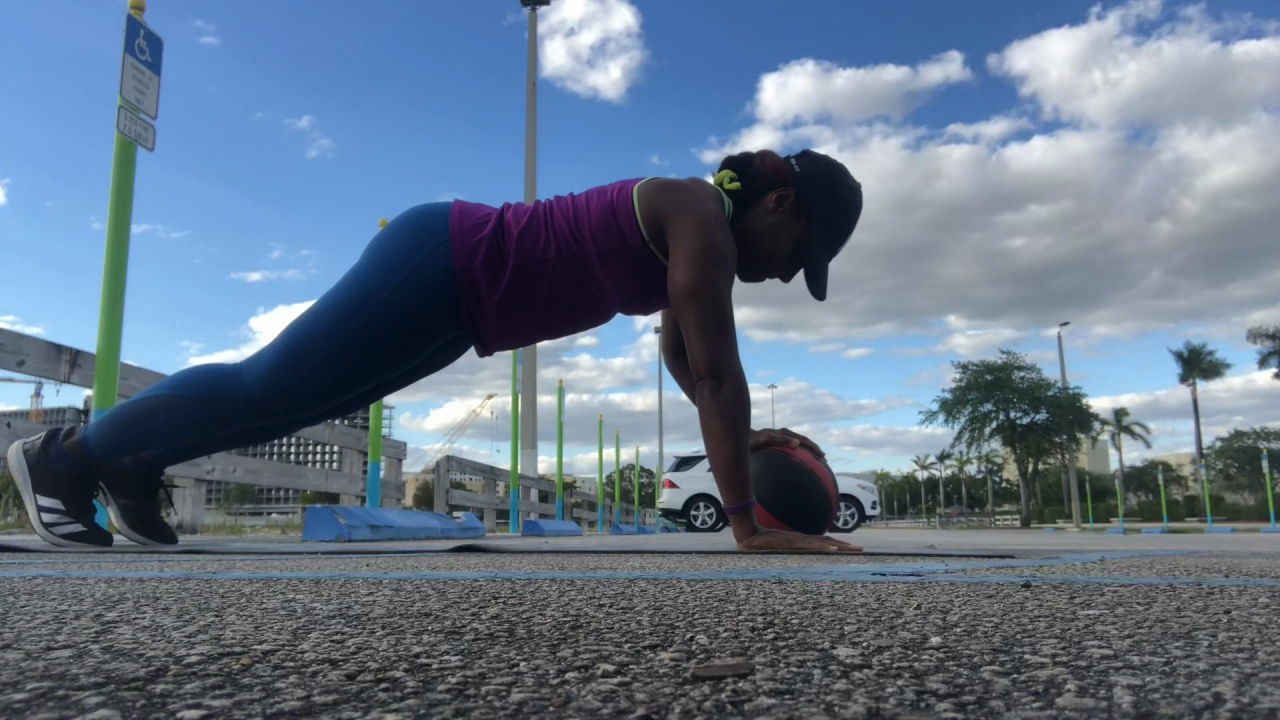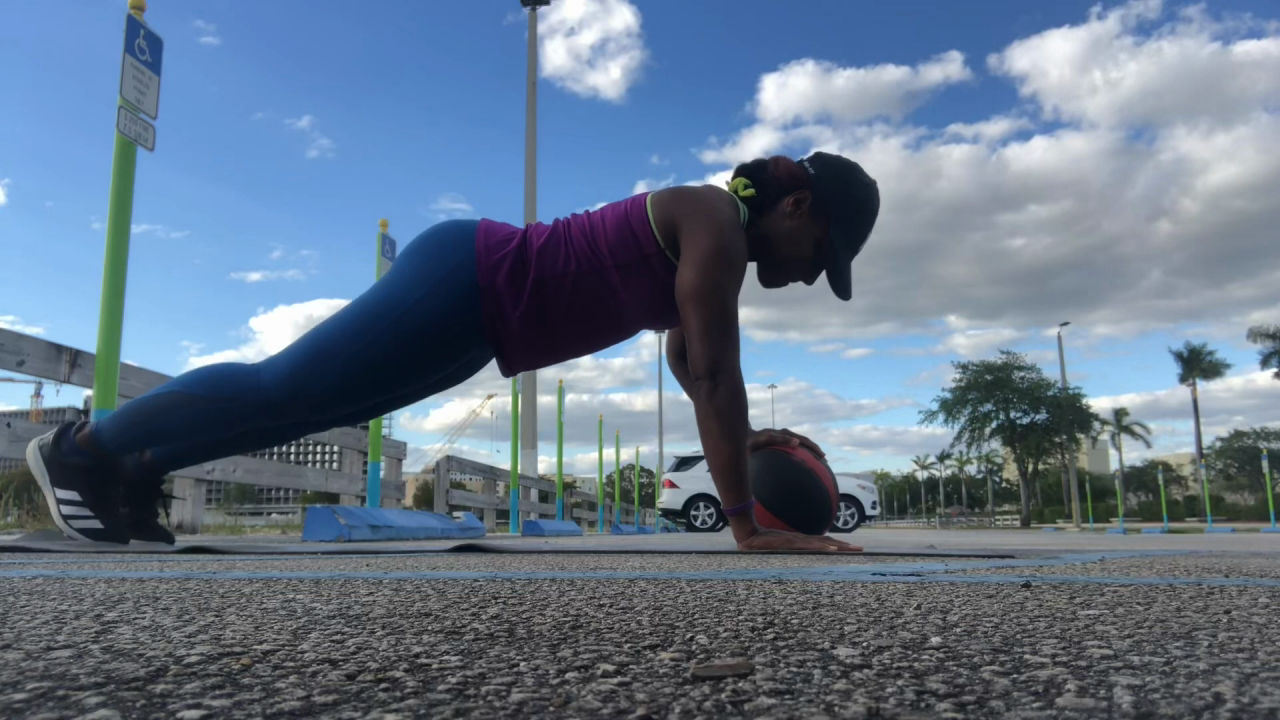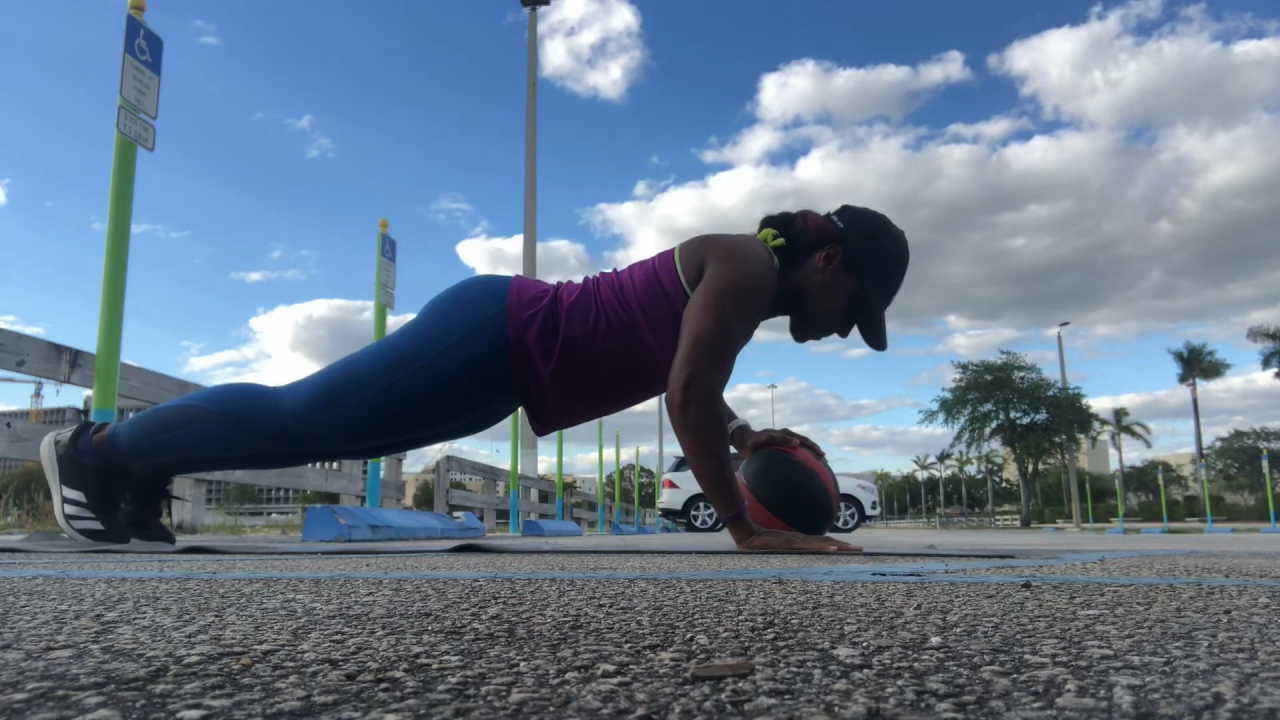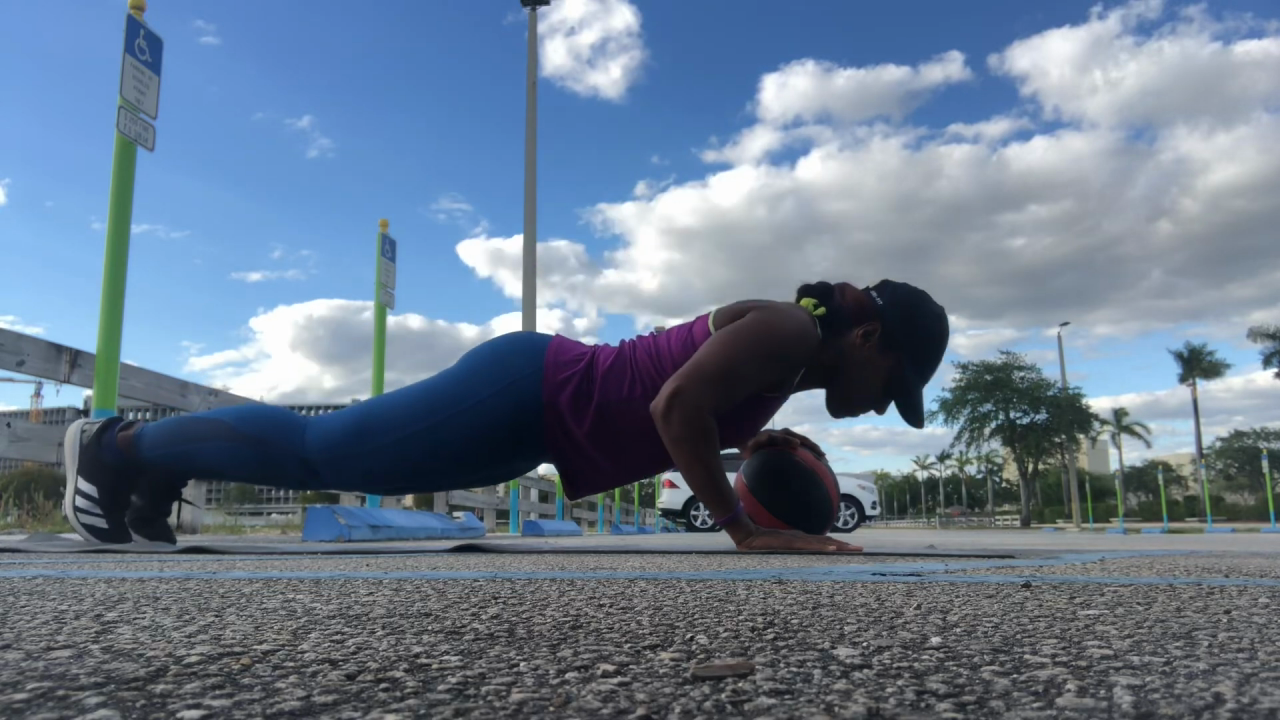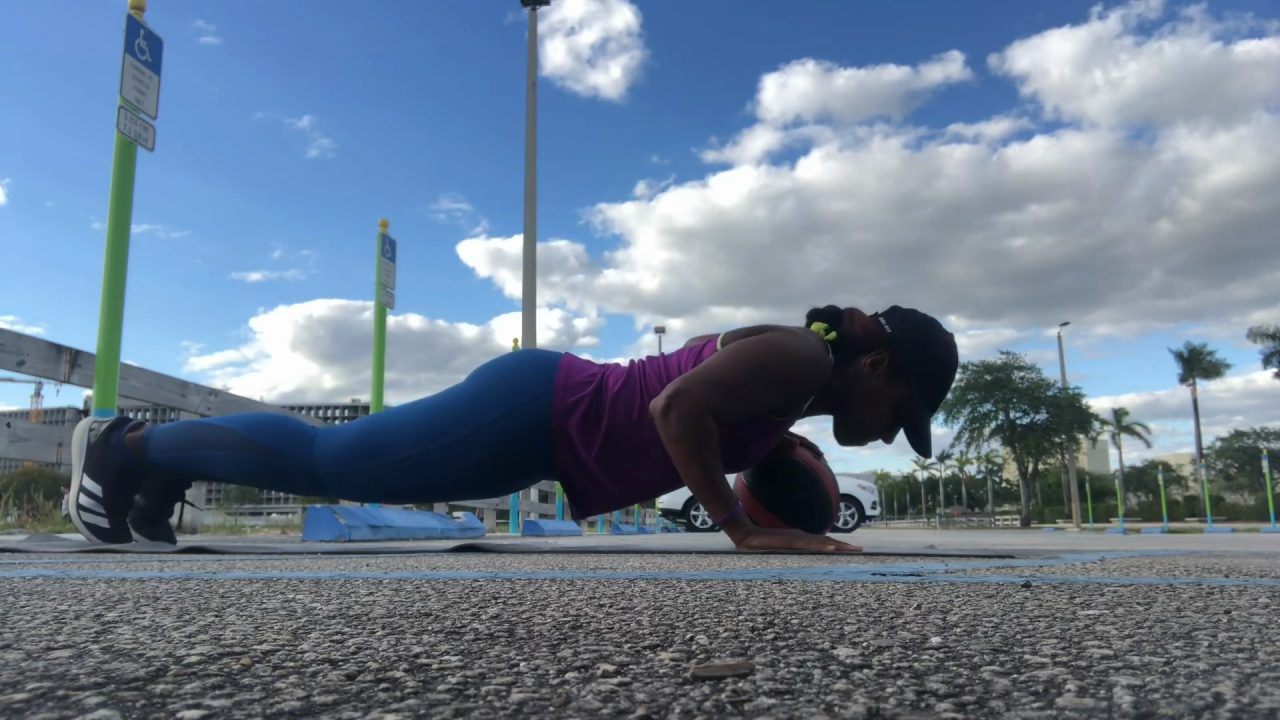
dt=0.3s
person 1, frame 1
left shoulder: (701, 233)
right shoulder: (704, 219)
left elbow: (683, 359)
right elbow: (716, 371)
left wrist: (741, 437)
right wrist: (746, 520)
left hip: (455, 295)
right hip: (440, 266)
left knee: (297, 397)
right knee: (265, 389)
left ankle: (138, 468)
person 1, frame 2
left shoulder: (716, 240)
right shoulder: (718, 222)
left elbow: (687, 361)
right elbow: (715, 373)
left wrist: (743, 438)
right wrist: (746, 525)
left hip: (477, 310)
right hip: (463, 285)
left knee: (309, 405)
right knee: (281, 393)
left ankle: (140, 473)
right ankle: (80, 448)
person 1, frame 3
left shoulder: (747, 287)
right shoulder: (752, 268)
left elbow: (688, 378)
right elbow: (686, 392)
left wrist: (742, 436)
right wrist: (744, 527)
left hip: (506, 357)
right hip: (492, 342)
left knee: (309, 427)
right knee: (292, 420)
left ankle: (146, 474)
right ankle: (96, 450)
person 1, frame 4
left shoulder: (780, 347)
right shoulder: (793, 333)
right elbow: (673, 408)
left wrist: (751, 435)
right wrist: (743, 529)
left hip: (540, 401)
right hip: (525, 398)
left knee: (327, 446)
right knee: (313, 448)
left ankle: (155, 470)
right ankle: (118, 446)
person 1, frame 5
left shoulder: (792, 374)
right shoulder: (800, 358)
right elbow: (673, 411)
left wrist: (759, 449)
right wrist: (741, 526)
left hip: (551, 415)
right hip: (533, 417)
left knee: (332, 457)
right knee: (320, 456)
left ankle: (161, 471)
right ankle: (124, 445)
